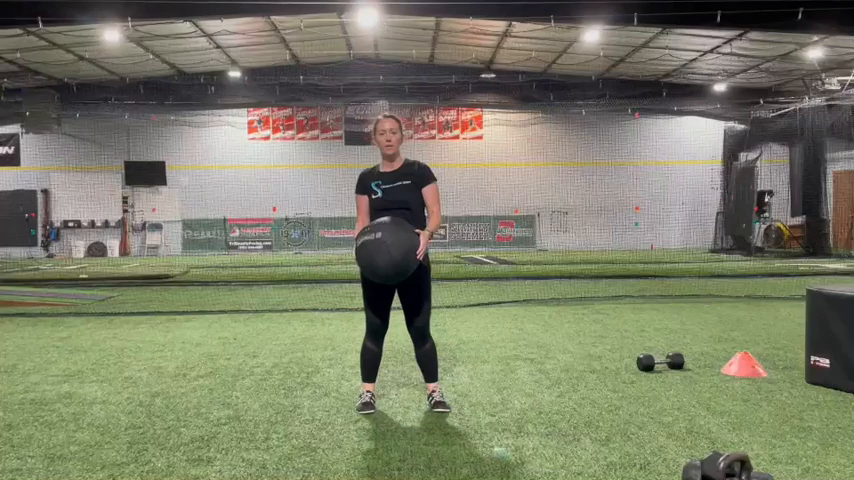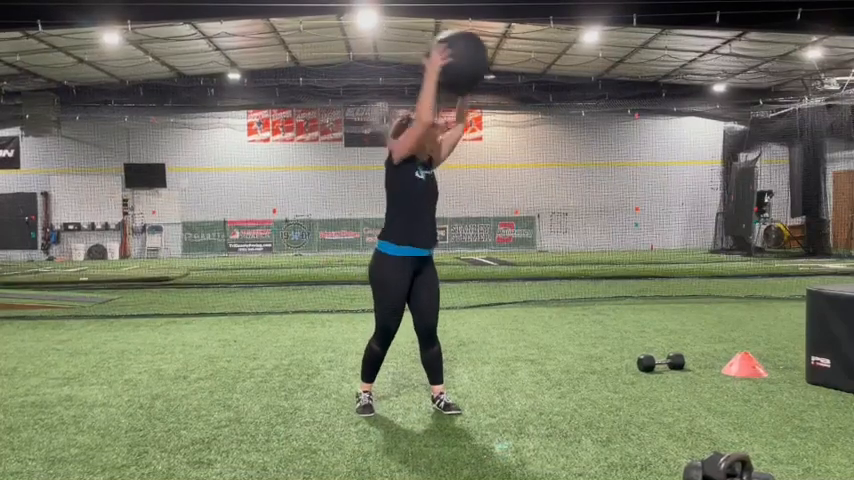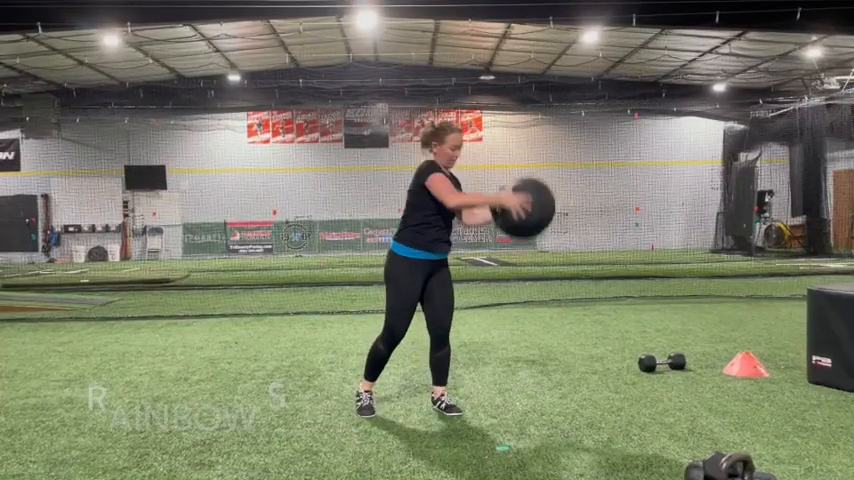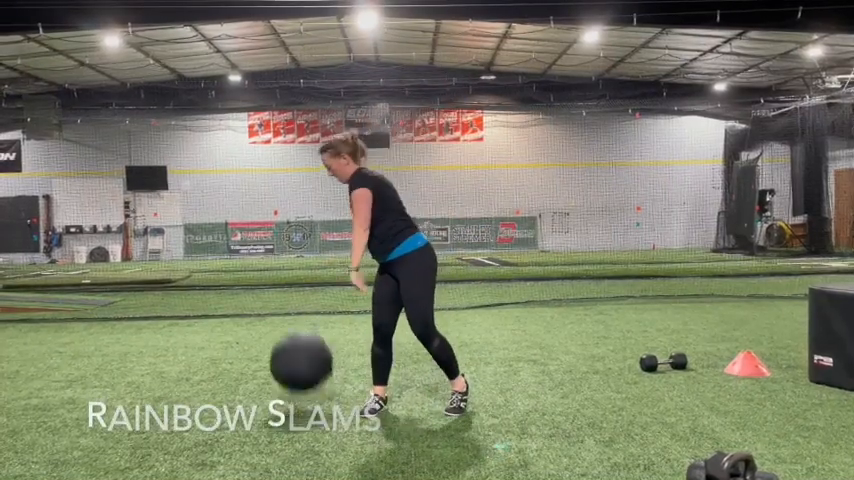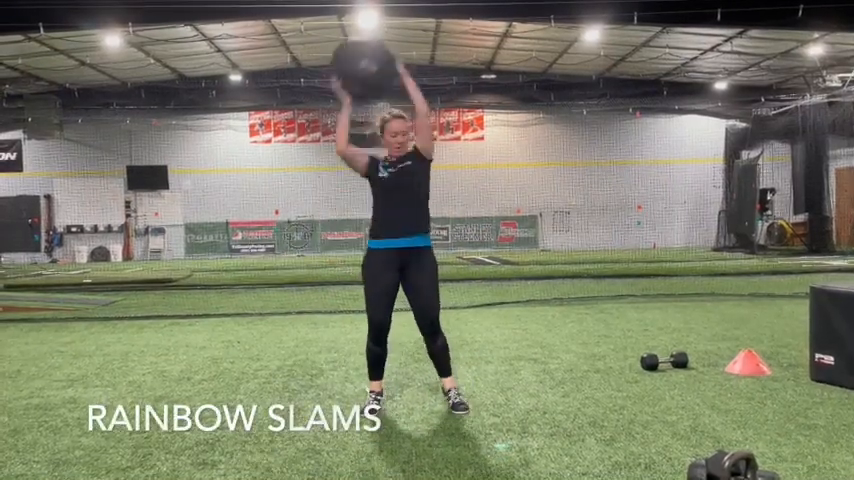
dt=1s
person 1, frame 1
left shoulder: (419, 171)
right shoulder: (366, 178)
left elbow: (435, 213)
right elbow: (363, 220)
left wrist: (427, 233)
left hip: (414, 262)
left knee: (420, 328)
right knee: (375, 327)
left ankle: (434, 391)
right ankle: (367, 392)
person 1, frame 2
left shoulder: (427, 163)
right shoulder: (398, 161)
left elbow: (458, 128)
right elbow: (424, 119)
right wrist: (431, 74)
left hip: (423, 262)
right hip: (392, 261)
left knee: (428, 330)
right knee: (386, 331)
left ankle: (439, 394)
right ankle: (365, 391)
person 1, frame 3
left shoulder: (450, 179)
right shoulder: (427, 170)
left elbow: (465, 216)
right elbow: (453, 201)
left wrist: (498, 208)
right wrist: (501, 199)
left hip: (437, 265)
right hip: (407, 263)
left knee: (441, 332)
right knee: (394, 332)
left ankle: (439, 395)
right ankle: (365, 390)
person 1, frame 4
left shoulder: (361, 181)
right shoulder: (368, 182)
left elbow: (362, 228)
left wrist: (354, 270)
left hip: (414, 259)
right hip: (391, 264)
left knee: (423, 329)
right knee: (381, 330)
left ankle: (459, 385)
right ankle: (379, 394)
person 1, frame 5
left shoulder: (420, 159)
right shoulder: (373, 166)
left elbow: (423, 113)
right elbow: (342, 147)
left wrist: (404, 76)
right wrist: (346, 103)
left hip: (419, 255)
right hip: (381, 256)
left knee: (430, 325)
right knee: (377, 327)
left ankle: (450, 388)
right ankle: (375, 392)
